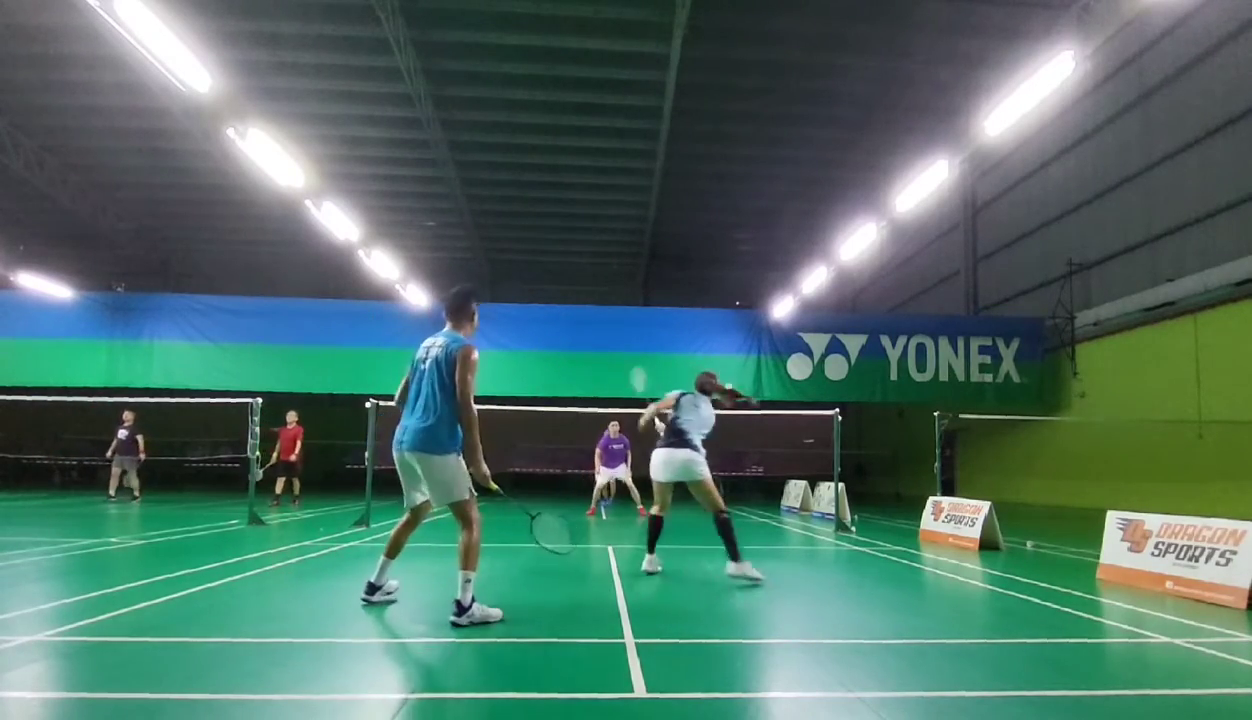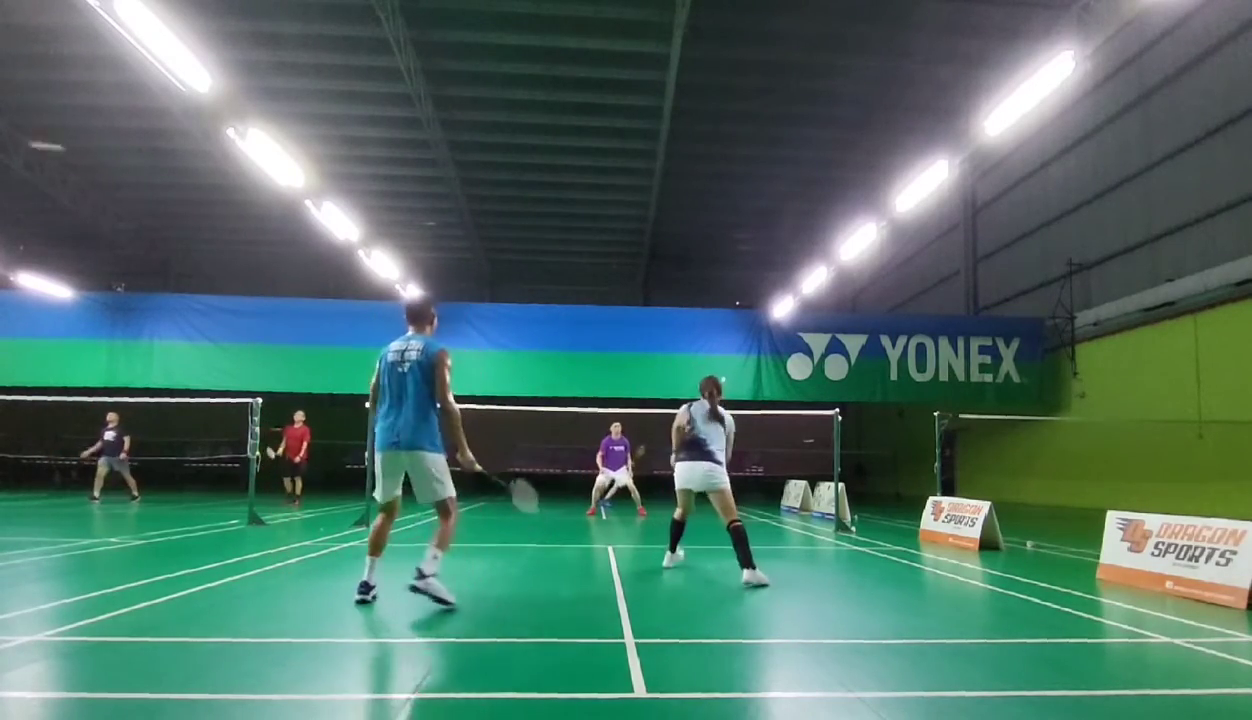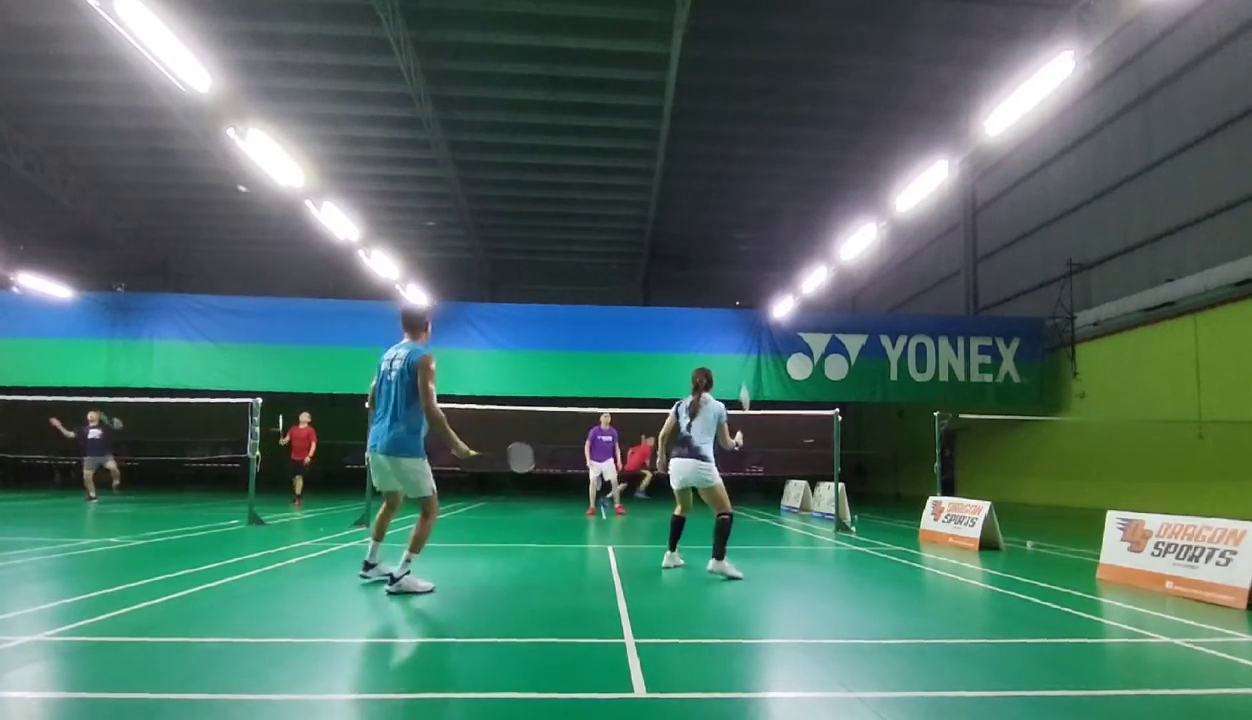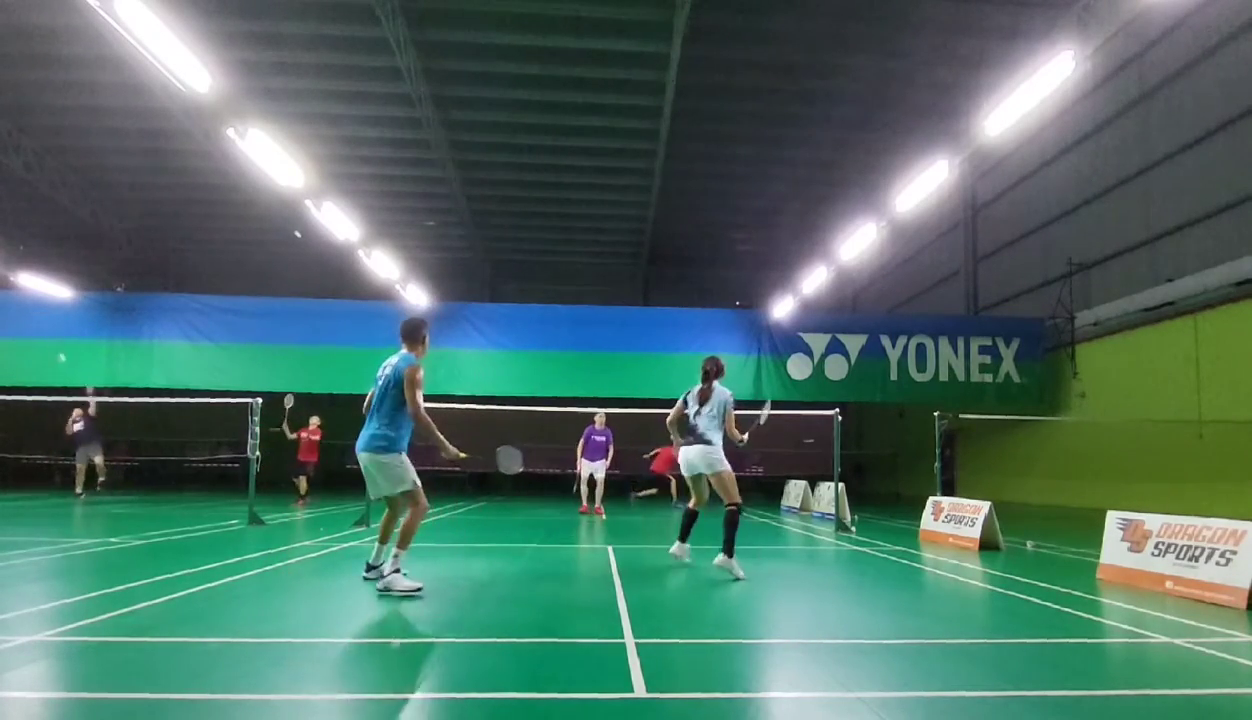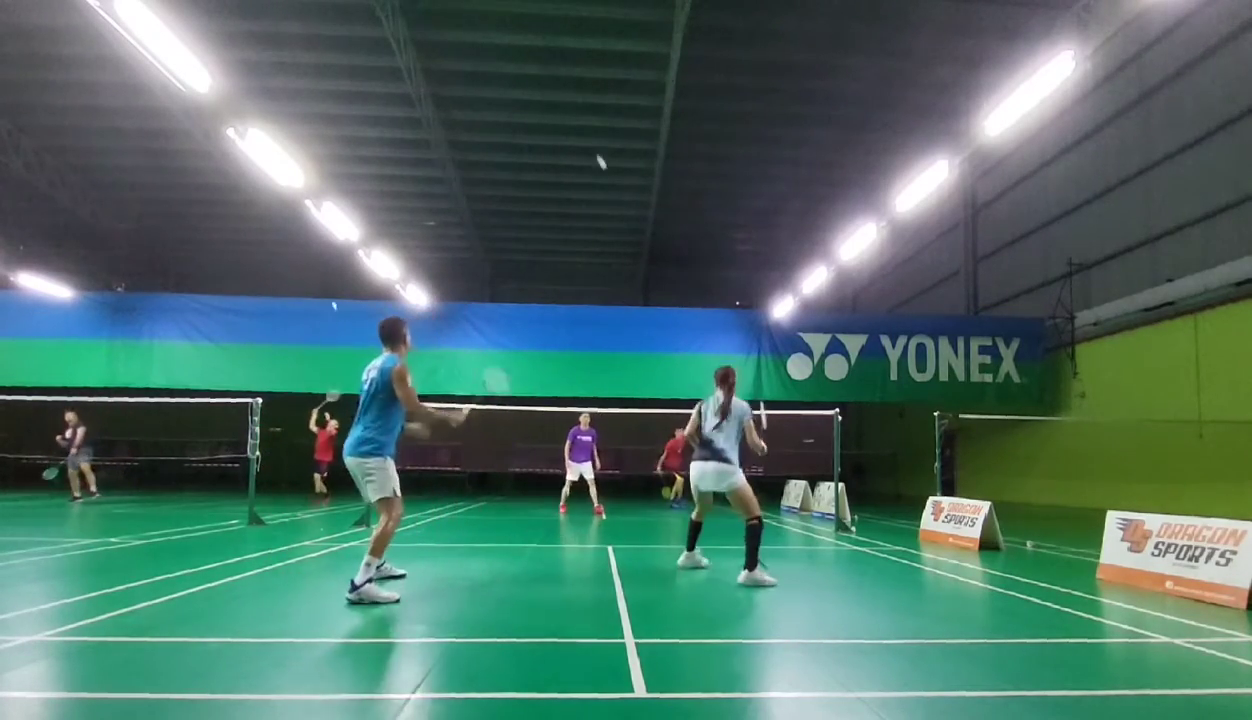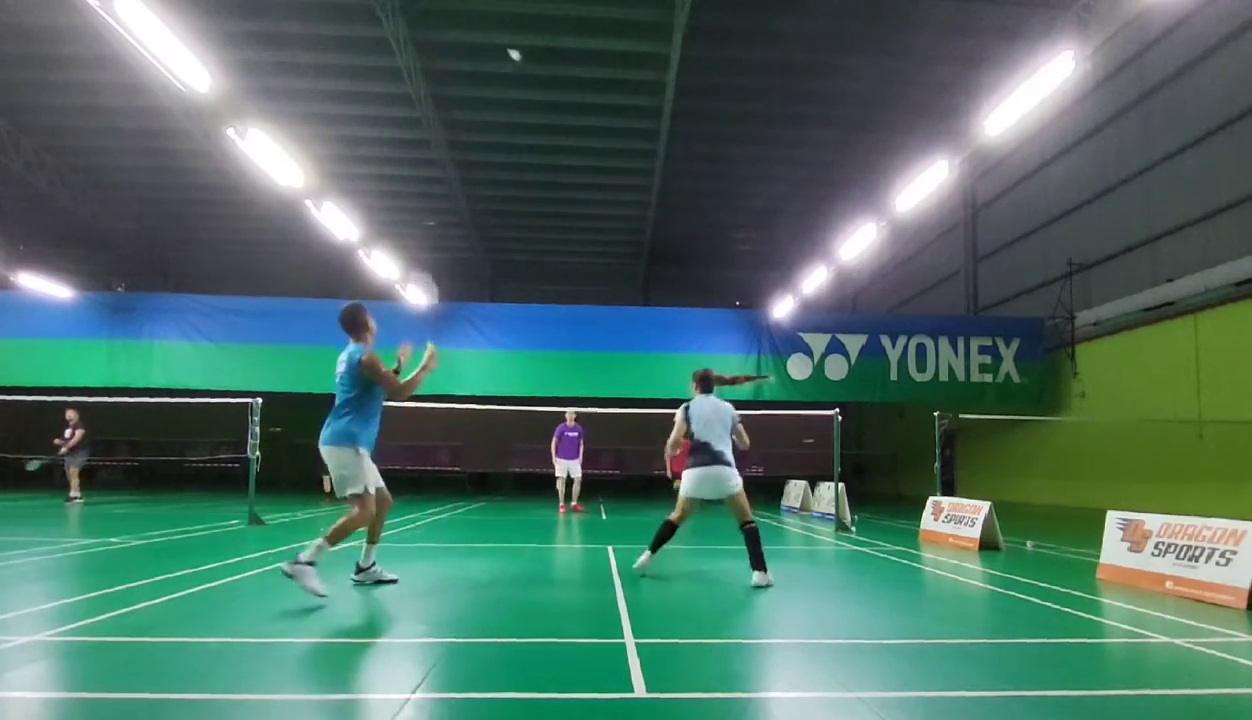
dt=0.3s
person 1, frame 1
left shoulder: (425, 347)
right shoulder: (465, 349)
left elbow: (400, 398)
right elbow: (465, 407)
right wrist: (478, 459)
left hip: (404, 441)
right hip: (437, 445)
left knee: (416, 513)
right knee: (470, 520)
left ankle: (377, 583)
right ankle: (465, 604)
person 1, frame 2
left shoulder: (388, 351)
right shoulder: (438, 353)
left elbow: (374, 401)
right elbow: (446, 404)
right wrist: (463, 448)
left hip: (386, 441)
right hip: (422, 443)
left knee: (388, 512)
right knee: (448, 511)
left ankle: (367, 583)
right ankle: (427, 573)
person 1, frame 3
left shoulder: (388, 356)
right shoulder: (423, 358)
left elbow: (371, 400)
right elbow: (430, 407)
right wrist: (455, 442)
left hip: (378, 444)
right hip: (405, 448)
left knee: (392, 502)
right knee: (429, 510)
left ankle: (371, 562)
right ankle: (401, 575)
person 1, frame 4
left shoulder: (388, 364)
right shoulder: (412, 367)
left elbow: (367, 407)
right elbow: (416, 412)
right wrist: (444, 445)
left hip: (368, 446)
right hip: (385, 448)
left knee: (396, 506)
right knee: (418, 506)
left ankle: (375, 564)
right ankle: (390, 572)
person 1, frame 5
left shoulder: (375, 366)
right shoulder: (397, 367)
right elbow: (413, 407)
left wrist: (406, 425)
right wrist: (448, 416)
left hip: (357, 449)
right hip: (372, 452)
left knee: (394, 507)
right knee: (391, 514)
left ankle: (377, 564)
right ankle: (362, 584)
person 1, frame 6
left shoulder: (351, 356)
right shoulder: (366, 356)
left elbow: (380, 392)
right elbow: (400, 392)
left wrist: (399, 366)
right wrist: (426, 366)
left hip: (349, 442)
right hip: (346, 443)
left knee: (383, 502)
right knee: (364, 511)
left ankle: (367, 566)
right ankle: (304, 561)
person 2, frame 1
left shoulder: (681, 396)
right shoulder: (711, 413)
left elbow: (655, 409)
left wrist: (645, 421)
left hip: (663, 455)
right hip: (691, 457)
left knee: (659, 508)
right knee: (719, 510)
left ankle: (650, 558)
right ankle: (736, 563)
person 2, frame 2
left shoulder: (690, 407)
right shoulder: (727, 417)
left elbow: (679, 425)
right elbow: (728, 455)
left wrist: (676, 451)
left hip: (685, 465)
right hip: (712, 468)
left knee: (682, 510)
right knee: (733, 520)
left ankle: (671, 555)
right ankle: (749, 570)
person 2, frame 3
left shoulder: (681, 405)
right shoulder: (718, 407)
left elbow: (664, 435)
right elbow: (726, 444)
left wrist: (661, 457)
right wrist: (737, 442)
left hip: (677, 462)
right hip: (701, 464)
left knee: (683, 508)
right knee: (725, 512)
left ankle: (671, 555)
right ankle: (718, 560)
person 2, frame 4
left shoulder: (690, 393)
right shoulder: (725, 395)
left elbow: (670, 420)
right elbow: (731, 432)
left wrist: (677, 439)
right wrist: (742, 438)
left hip: (687, 451)
right hip: (708, 450)
left knee: (698, 499)
right knee: (733, 502)
left ankle: (680, 545)
right ankle: (727, 556)
person 2, frame 5
left shoulder: (702, 405)
right shoulder: (742, 407)
left elbow: (689, 435)
right elbow: (755, 443)
right wrist: (762, 448)
left hip: (699, 466)
right hip: (724, 467)
left knee: (700, 511)
right knee: (754, 516)
left ankle: (689, 555)
right ankle: (750, 570)
person 2, frame 6
left shoulder: (687, 409)
right shoulder: (727, 408)
left elbow: (675, 439)
right elbow: (744, 444)
left wrist: (669, 454)
right wrist: (734, 440)
left hip: (696, 471)
right hip: (723, 470)
left knee: (678, 515)
right knee: (747, 521)
left ankle: (648, 557)
right ankle: (760, 572)
